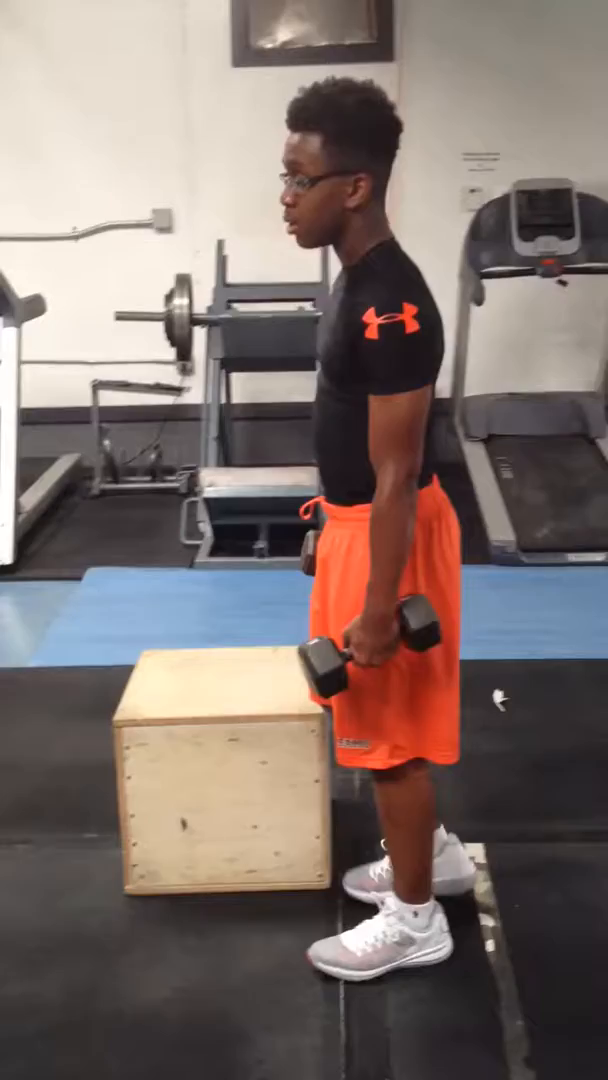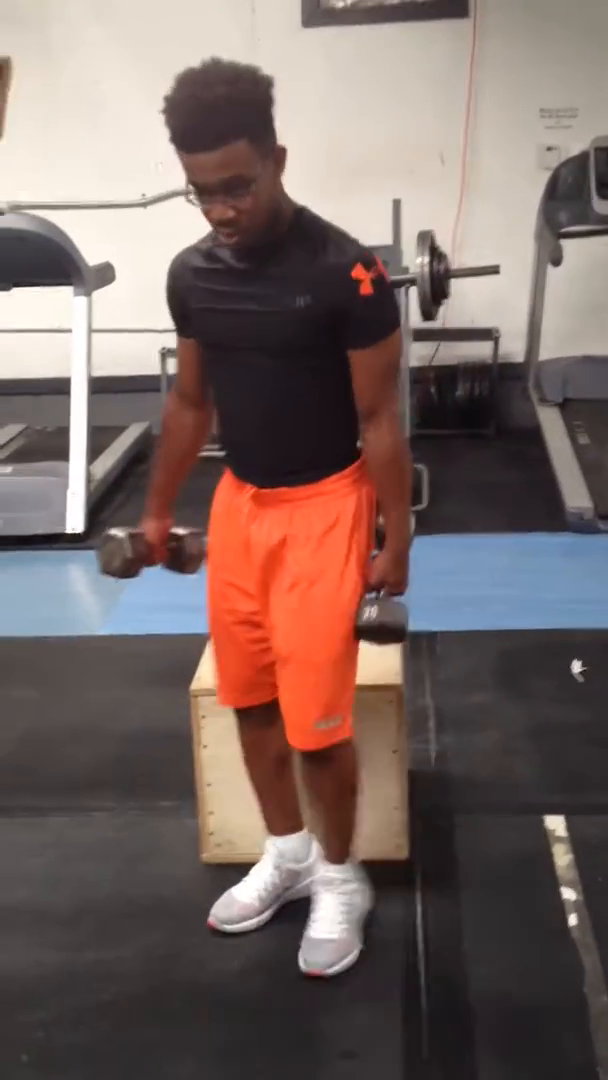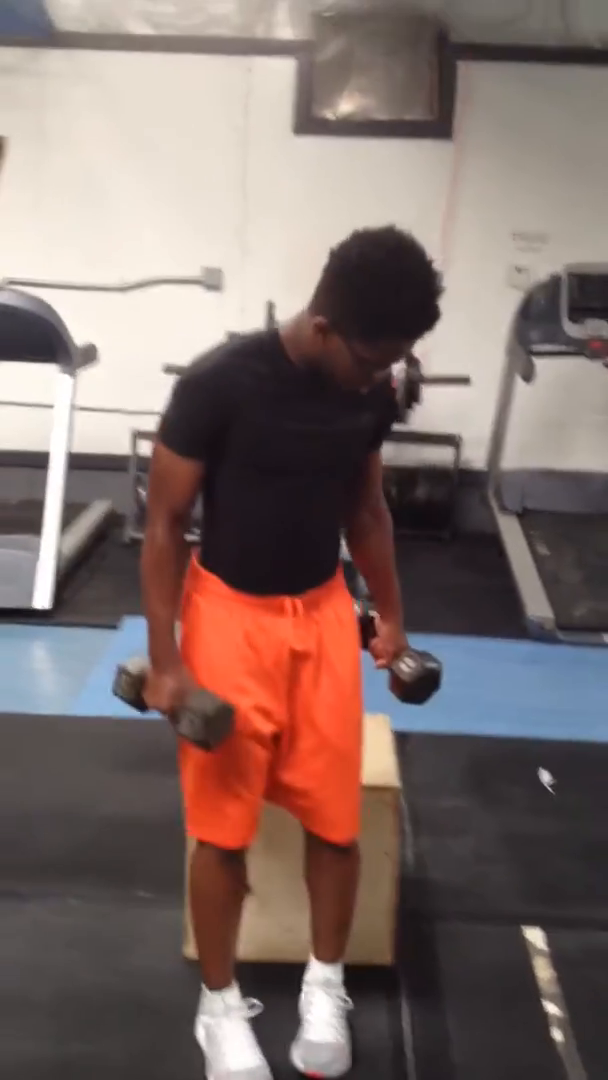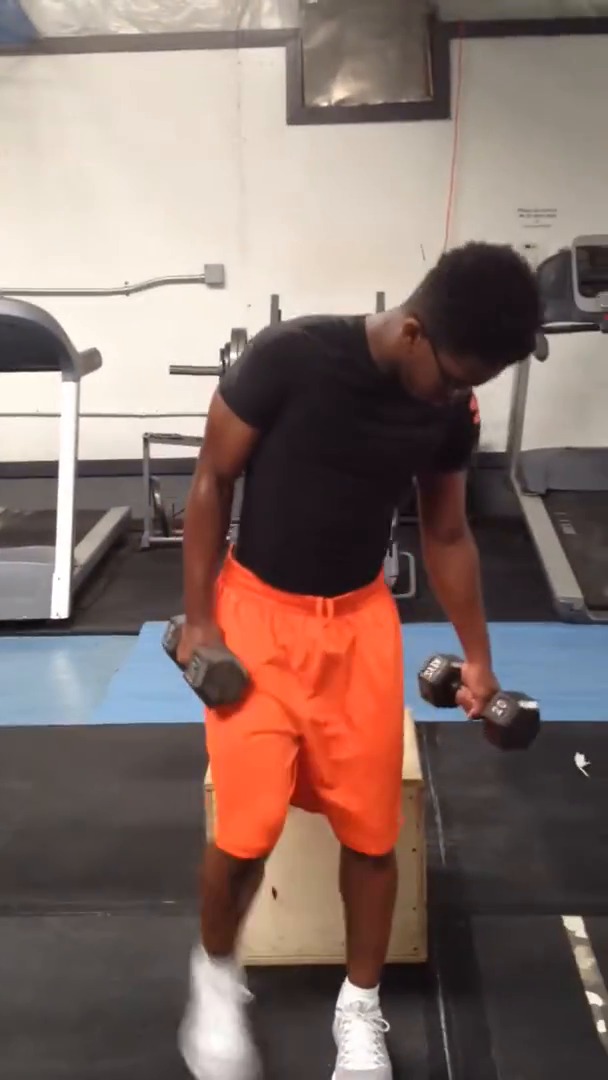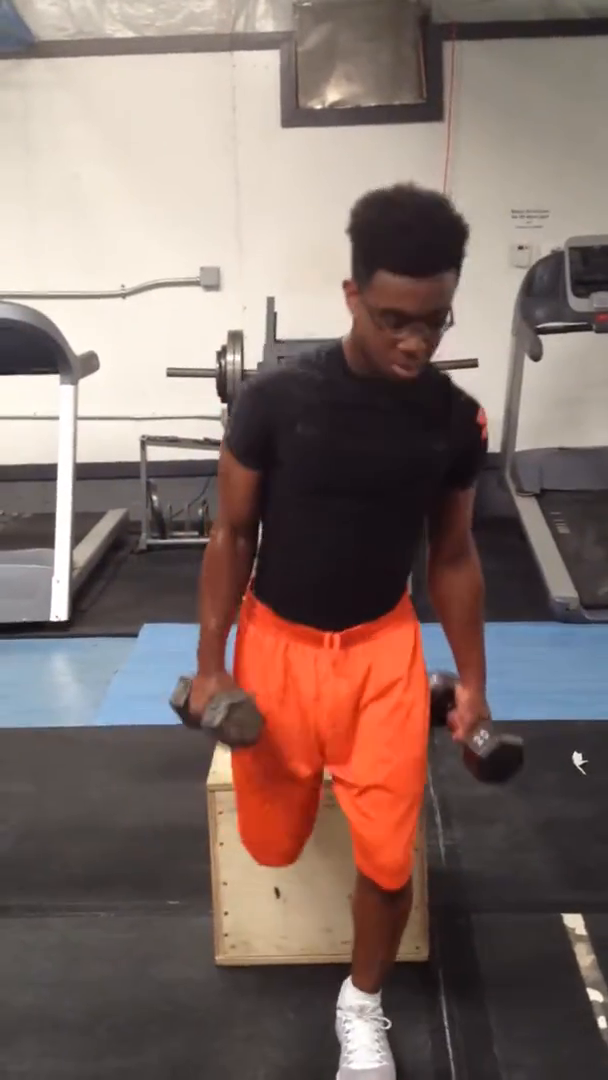
dt=1s
person 1, frame 1
left shoulder: (391, 309)
right shoulder: (355, 277)
left elbow: (399, 475)
left wrist: (379, 610)
left hip: (388, 535)
right hip: (351, 522)
left knee: (385, 735)
right knee: (364, 716)
left ankle: (416, 917)
right ankle: (433, 852)
person 1, frame 2
left shoulder: (345, 271)
right shoulder: (192, 273)
left elbow: (380, 419)
left wrist: (397, 540)
right wrist: (158, 508)
left hip: (324, 510)
right hip: (237, 505)
left knee: (315, 719)
right knee: (251, 696)
left ankle: (340, 879)
right ankle: (287, 855)
person 1, frame 3
left shoulder: (372, 394)
right shoulder: (219, 384)
right elbow: (165, 525)
left wrist: (390, 615)
right wrist: (164, 658)
left hip: (326, 615)
right hip: (233, 617)
left knee: (336, 818)
right knee: (226, 828)
left ankle: (325, 982)
right ankle: (220, 1007)
person 1, frame 4
left shoulder: (450, 411)
right shoulder: (287, 357)
left elbow: (446, 535)
right elbow: (212, 482)
left wrist: (478, 657)
right wrist: (198, 617)
left hip: (361, 620)
right hip: (258, 610)
left knee: (369, 830)
right knee: (245, 830)
left ankle: (361, 1007)
right ankle: (215, 973)
person 1, frame 5
left shoulder: (455, 419)
right shoulder: (276, 397)
left elbow: (454, 557)
right elbow: (231, 536)
left wrist: (474, 683)
right wrist: (210, 662)
left hip: (384, 650)
right hip: (279, 644)
left knee: (387, 858)
right knee: (273, 838)
left ankle: (362, 1007)
right ankle: (320, 828)
